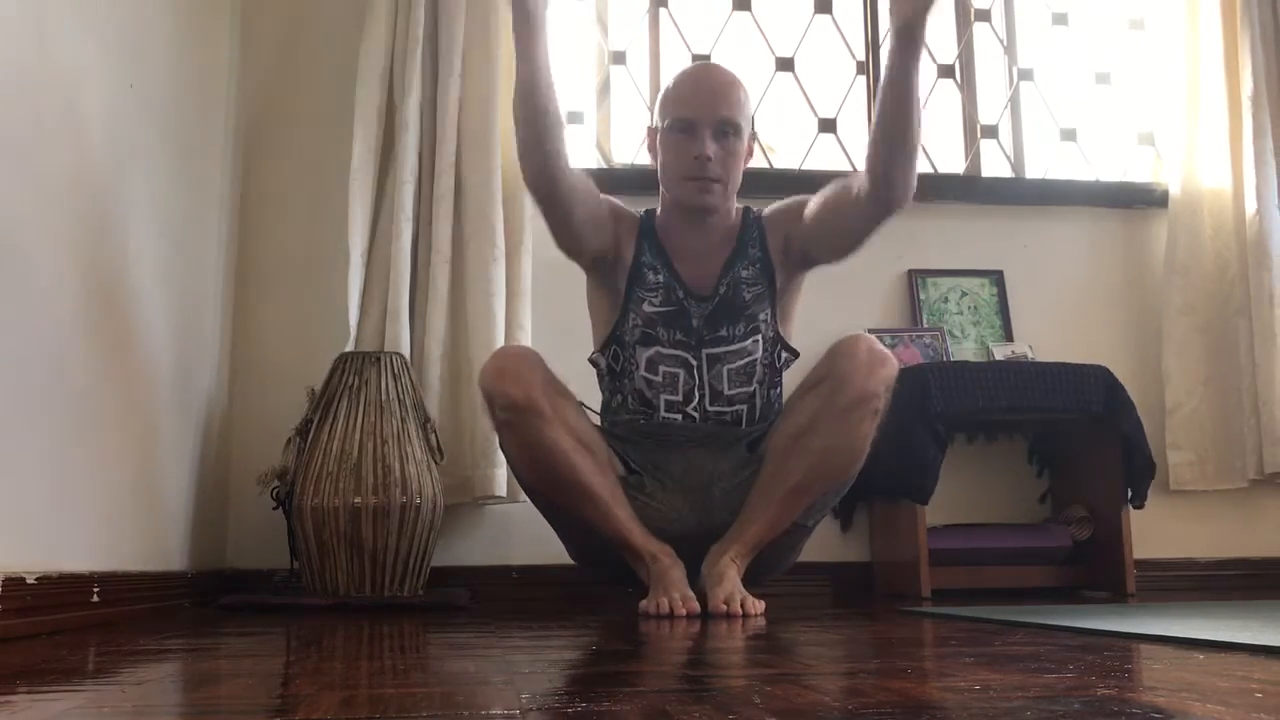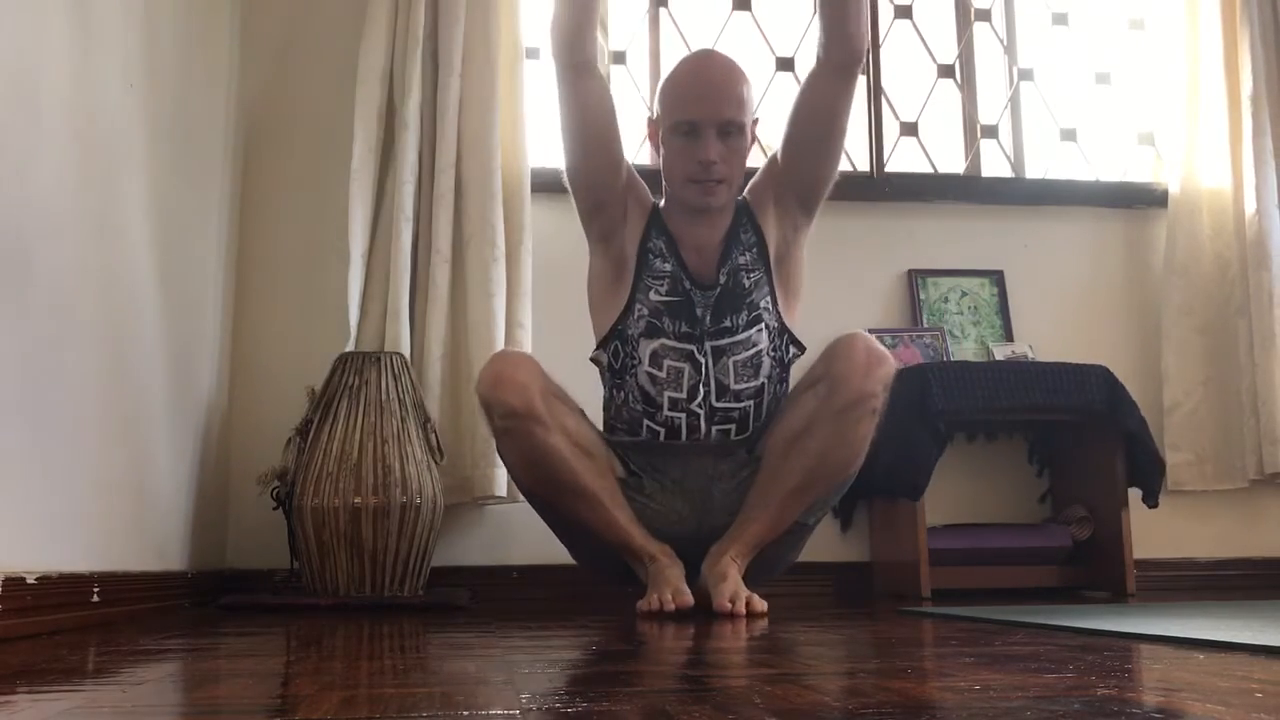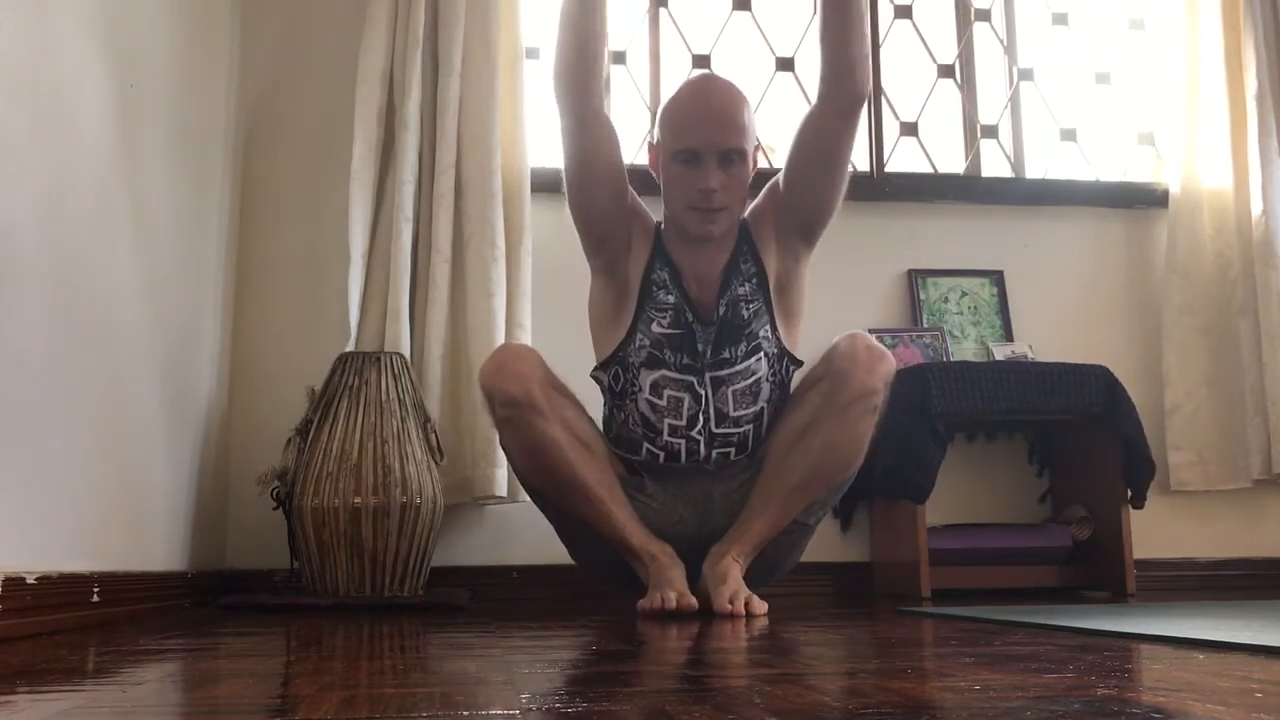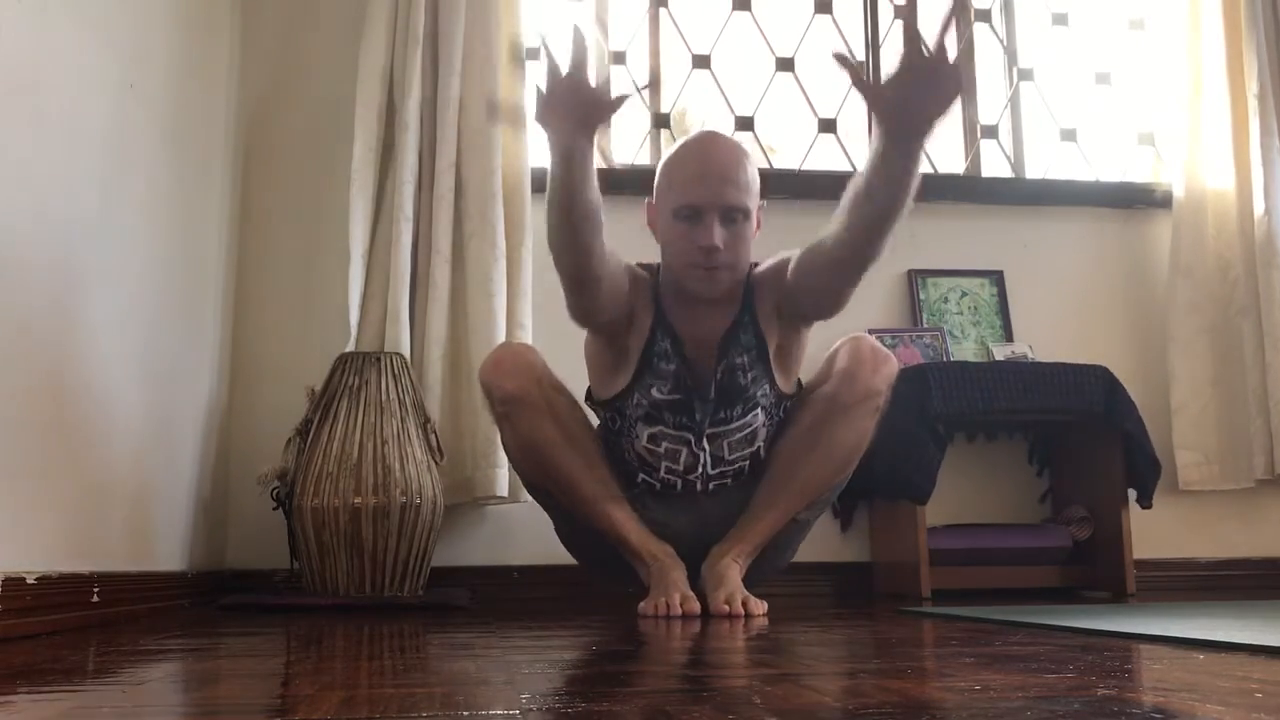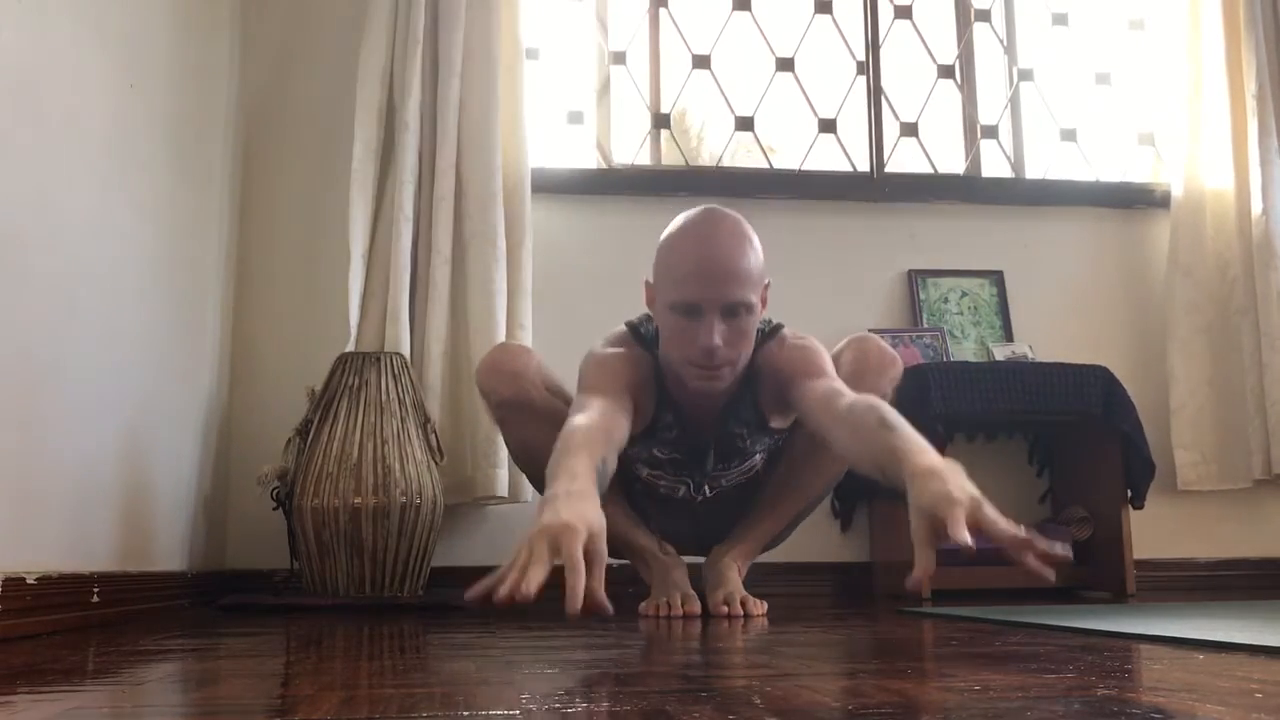
dt=0.4s
person 1, frame 1
left shoulder: (781, 237)
right shoulder: (615, 239)
left elbow: (886, 194)
right elbow: (548, 181)
left hip: (758, 507)
right hip: (626, 505)
left knee: (868, 363)
right knee: (507, 374)
left ankle: (731, 555)
right ankle: (653, 557)
person 1, frame 2
left shoulder: (777, 218)
right shoulder: (619, 224)
left elbow: (842, 58)
right elbow: (575, 63)
left hip: (760, 512)
right hip: (627, 511)
left knee: (864, 363)
right knee: (506, 381)
left ankle: (732, 558)
right ankle: (654, 559)
person 1, frame 3
left shoulder: (778, 243)
right shoulder: (623, 248)
left elbow: (844, 96)
right elbow: (579, 105)
left hip: (759, 518)
right hip: (629, 517)
left knee: (864, 363)
right knee: (509, 373)
left ankle: (732, 558)
right ankle: (654, 559)
person 1, frame 4
left shoulder: (782, 298)
right shoulder: (623, 302)
left elbow: (857, 238)
right elbow: (577, 254)
left wrist: (901, 138)
right wrist: (569, 145)
left hip: (755, 524)
right hip: (627, 530)
left knee: (866, 364)
right knee: (507, 370)
left ankle: (731, 558)
right ankle: (655, 558)
person 1, frame 5
left shoulder: (784, 359)
right shoulder: (622, 362)
left elbow: (849, 411)
right elbow: (593, 423)
left wrist: (932, 473)
right wrist: (568, 508)
left hip: (748, 517)
right hip: (634, 519)
left ankle: (730, 561)
right ankle: (656, 561)
